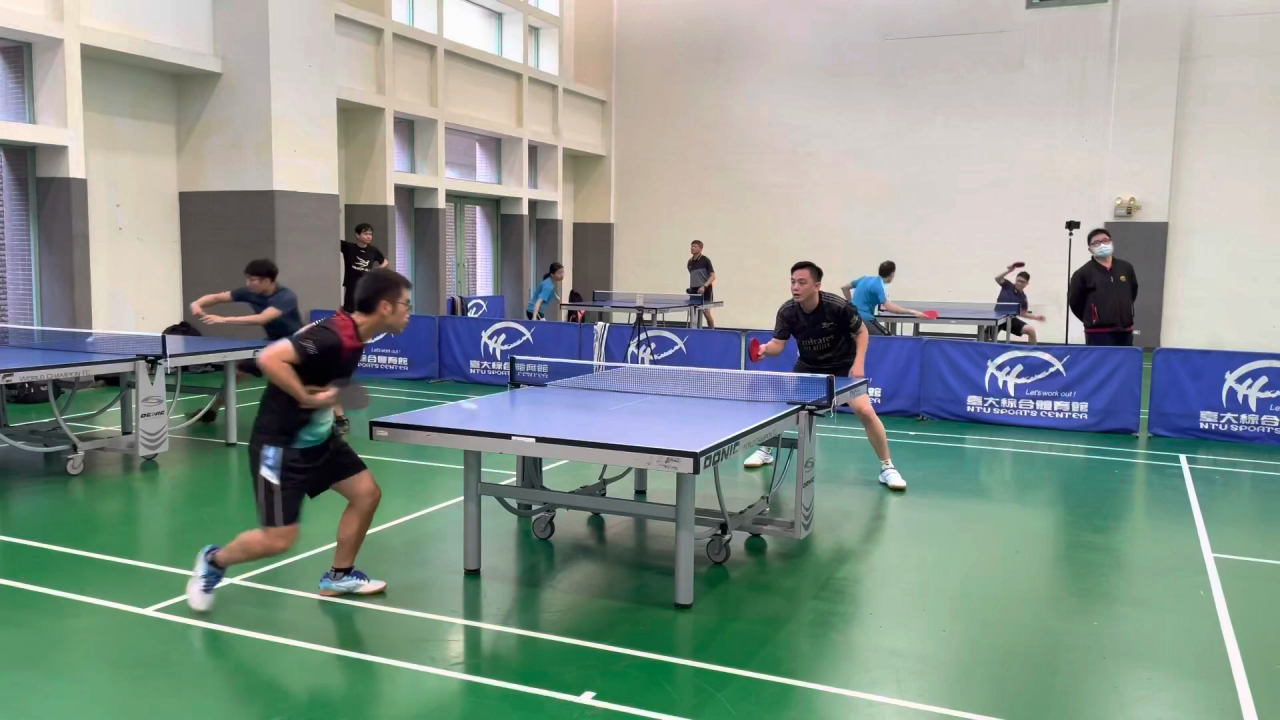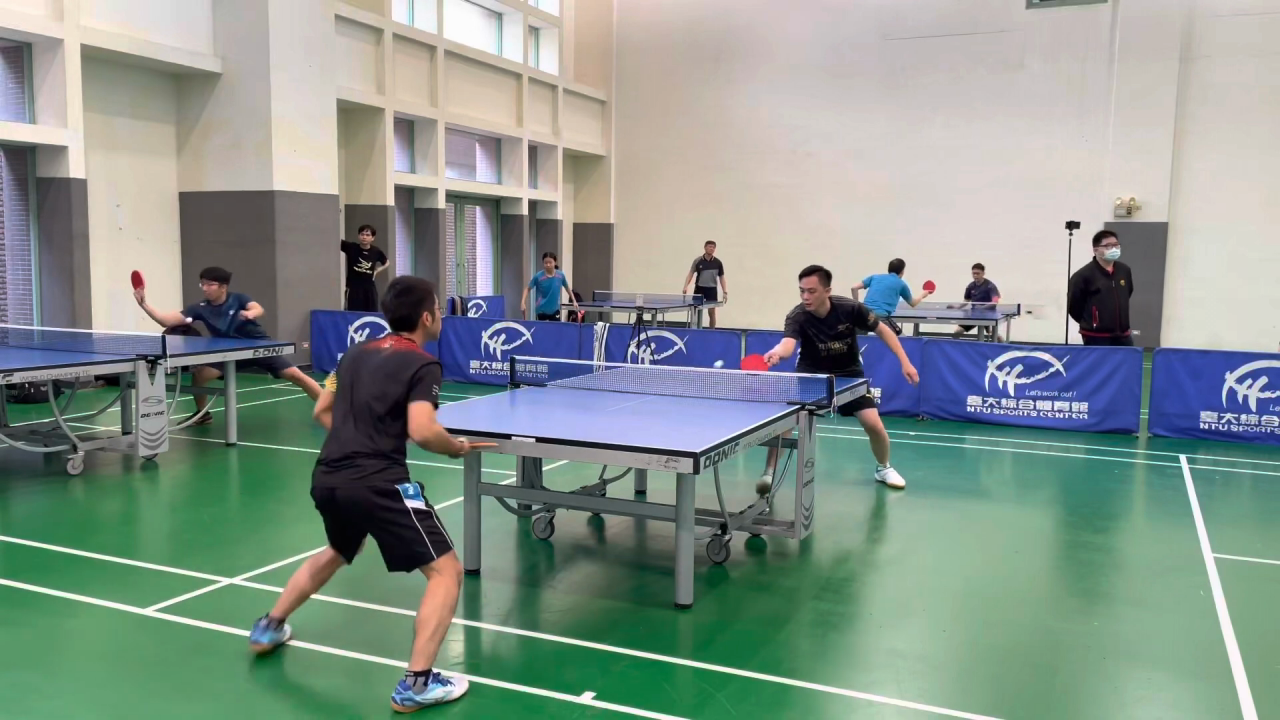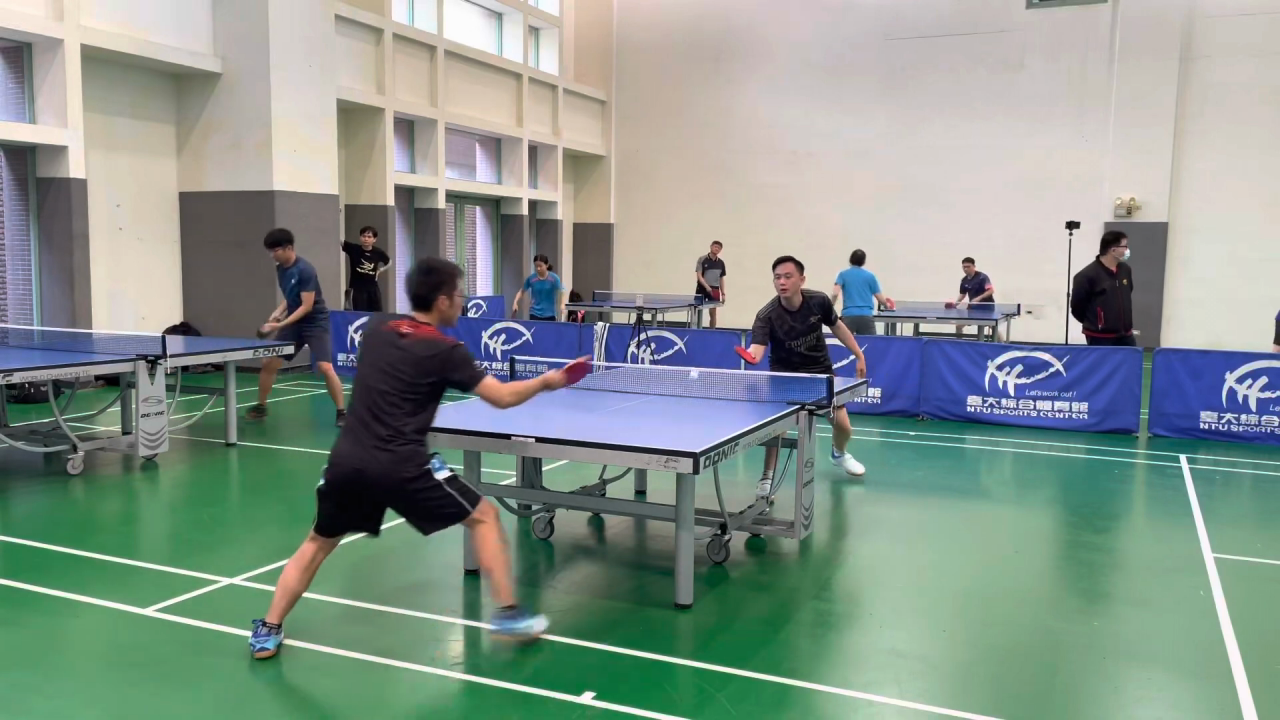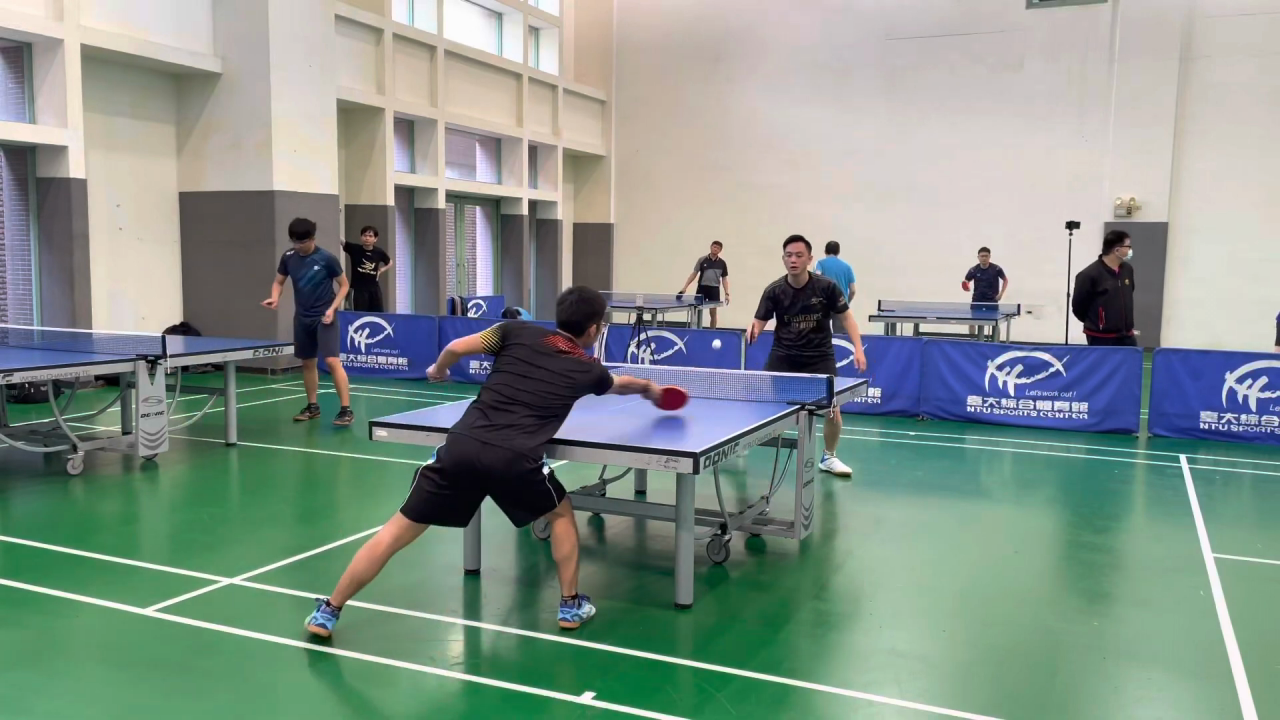
dt=0.5s
person 1, frame 1
left shoulder: (355, 336)
right shoulder: (331, 337)
right elbow: (270, 359)
right wrist: (306, 398)
left hip: (319, 438)
right hip: (282, 443)
left knee: (367, 493)
right knee: (278, 539)
left ankle: (340, 574)
right ankle: (213, 563)
person 1, frame 2
left shoulder: (356, 353)
right shoulder: (423, 365)
left elbow: (323, 411)
right elbow: (422, 432)
right wrist: (456, 447)
left hip: (326, 480)
right hip: (378, 485)
left knee: (339, 551)
right knee: (446, 572)
left ankle: (269, 627)
right ankle: (415, 682)
person 1, frame 3
left shoulder: (377, 330)
right shoulder: (446, 351)
right elbow: (501, 397)
right wrist: (544, 382)
left hip: (347, 461)
right hip: (403, 467)
left knee: (316, 543)
right knee: (485, 518)
left ankle: (267, 632)
right ankle: (508, 614)
person 1, frame 4
left shoulder: (520, 331)
right shoulder: (589, 367)
left elbow: (457, 348)
right elbow: (621, 385)
left wrist: (438, 368)
right wrist: (647, 387)
left hip: (464, 447)
right hip: (516, 460)
left knee: (400, 529)
right knee: (562, 517)
left ankle: (328, 611)
right ankle: (571, 605)
person 2, frame 1
left shoulder: (838, 306)
right shoulder: (787, 312)
left elbow: (862, 332)
right elbow: (778, 344)
left wrist: (858, 363)
right wrist: (765, 349)
left hip: (843, 366)
right hip: (808, 367)
left knee: (865, 411)
left ankle: (887, 468)
right ankle: (766, 450)
person 2, frame 2
left shoulder: (850, 308)
right shoulder: (797, 316)
left elbow: (881, 329)
right elbow: (787, 344)
left wrist: (905, 362)
right wrist: (776, 353)
left hip: (847, 373)
right hip: (811, 373)
left knee: (873, 425)
left ankle: (884, 469)
right ankle: (769, 473)
person 2, frame 3
left shoulder: (819, 301)
right shoulder: (767, 315)
left elbow: (837, 326)
right elbow: (757, 350)
left wrist: (859, 355)
right wrist: (751, 354)
left hip: (820, 370)
right hip: (785, 373)
left knee: (843, 425)
left ankle: (839, 453)
right ankle: (767, 479)
person 2, frame 4
left shoulder: (826, 286)
right shoulder: (774, 291)
left elbow: (845, 316)
right elbow: (759, 321)
left wrist: (859, 349)
right wrist: (753, 330)
left hip: (819, 356)
right hip: (784, 355)
left knee: (832, 410)
left ankle: (828, 458)
person 3, frame 1
left shoulder: (287, 297)
right shoulder: (249, 292)
left elbow: (262, 318)
right elbow: (218, 297)
left wrist: (224, 319)
right wrist: (196, 304)
right hip: (273, 343)
right knee: (235, 373)
right ankle: (211, 412)
person 3, frame 2
left shoulder: (238, 299)
right shoulder: (201, 309)
left elbow: (259, 309)
right elbow: (168, 322)
left wrist: (251, 314)
right wrist: (144, 305)
left knee: (296, 375)
right knee: (200, 374)
right ankle: (202, 413)
person 3, frame 3
left shoulder: (304, 270)
right shoulder: (280, 268)
left elbow: (307, 306)
left wrist: (280, 324)
right wrist: (278, 313)
left hip: (316, 324)
right hip: (293, 325)
left knee: (324, 368)
right knee: (269, 364)
left ankle: (342, 412)
right ankle: (261, 406)
person 3, frame 4
left shoulder: (327, 259)
right shoulder: (288, 257)
left elbow: (344, 285)
right elbow: (278, 282)
left wrist: (333, 309)
right wrist: (274, 297)
left hip: (325, 317)
right hip: (302, 318)
left knee: (332, 361)
right knee: (308, 363)
left ankle: (346, 410)
right ankle: (313, 406)
